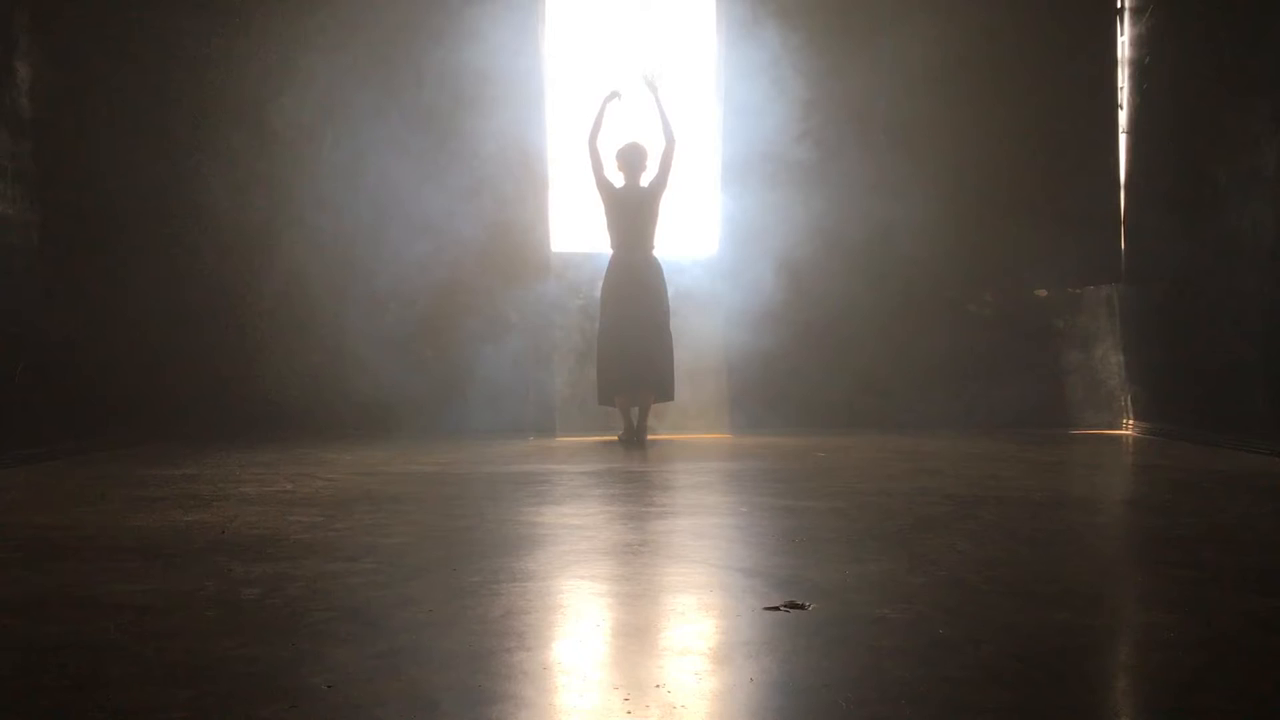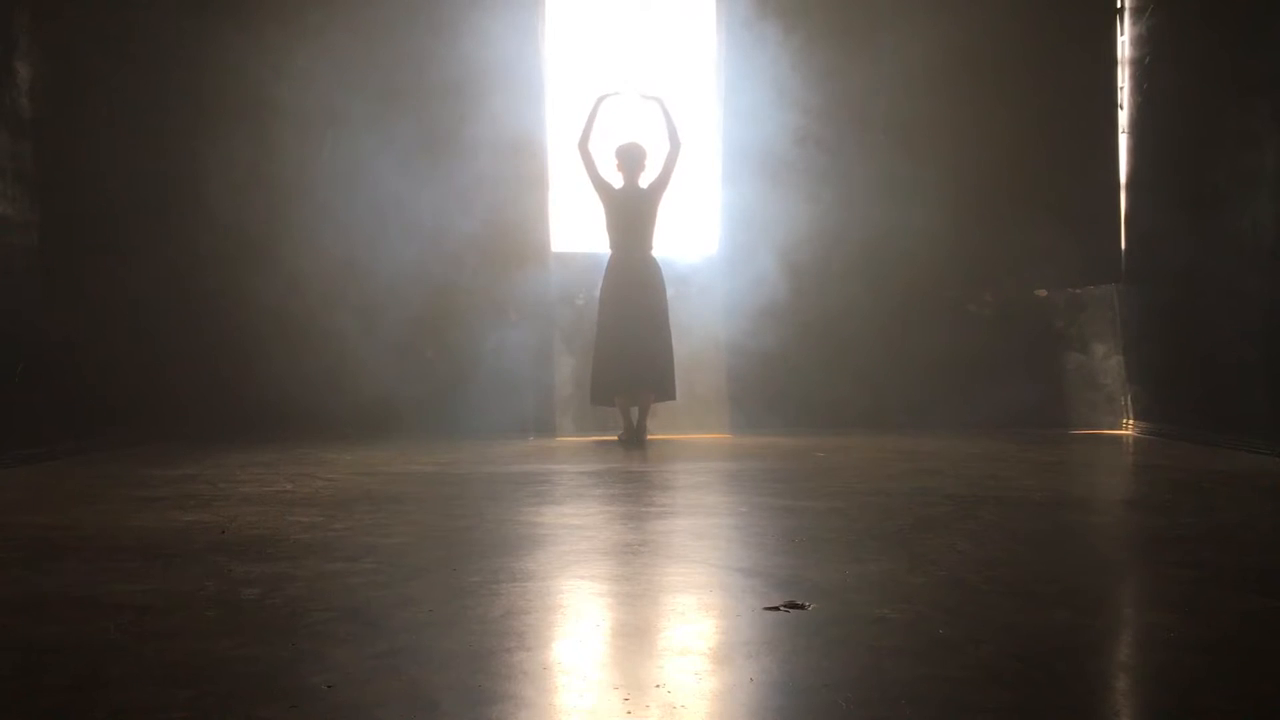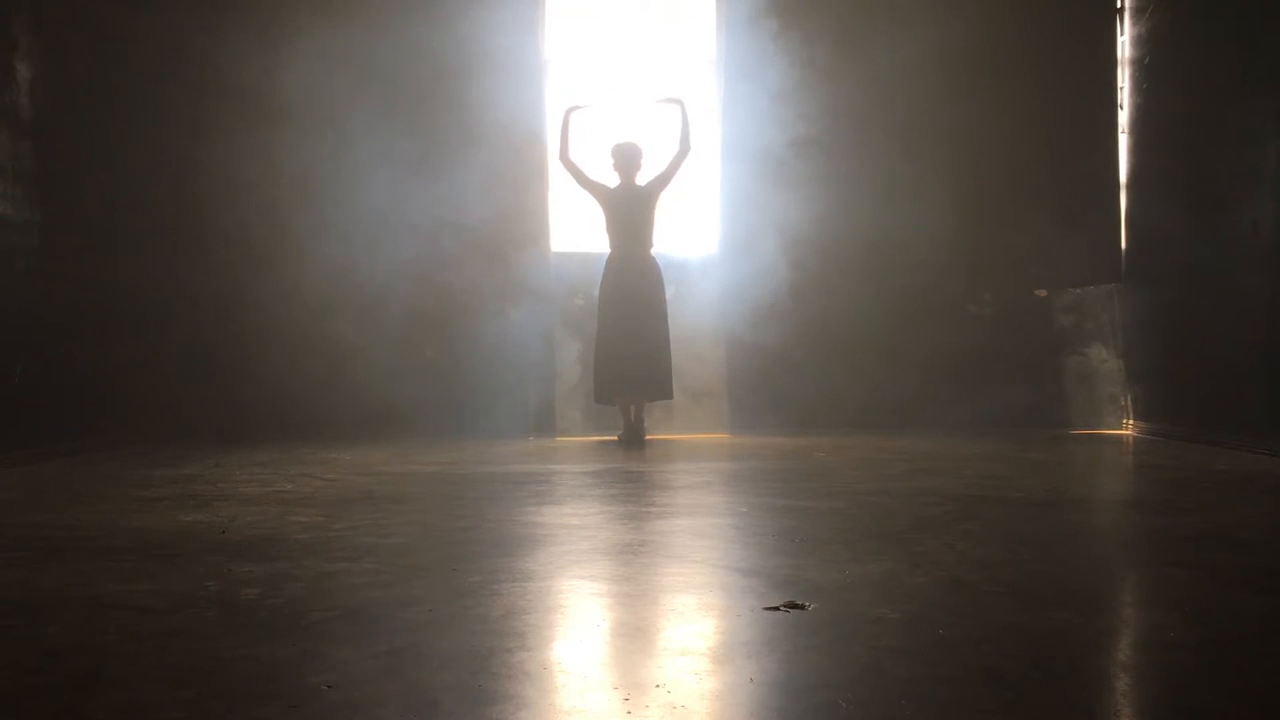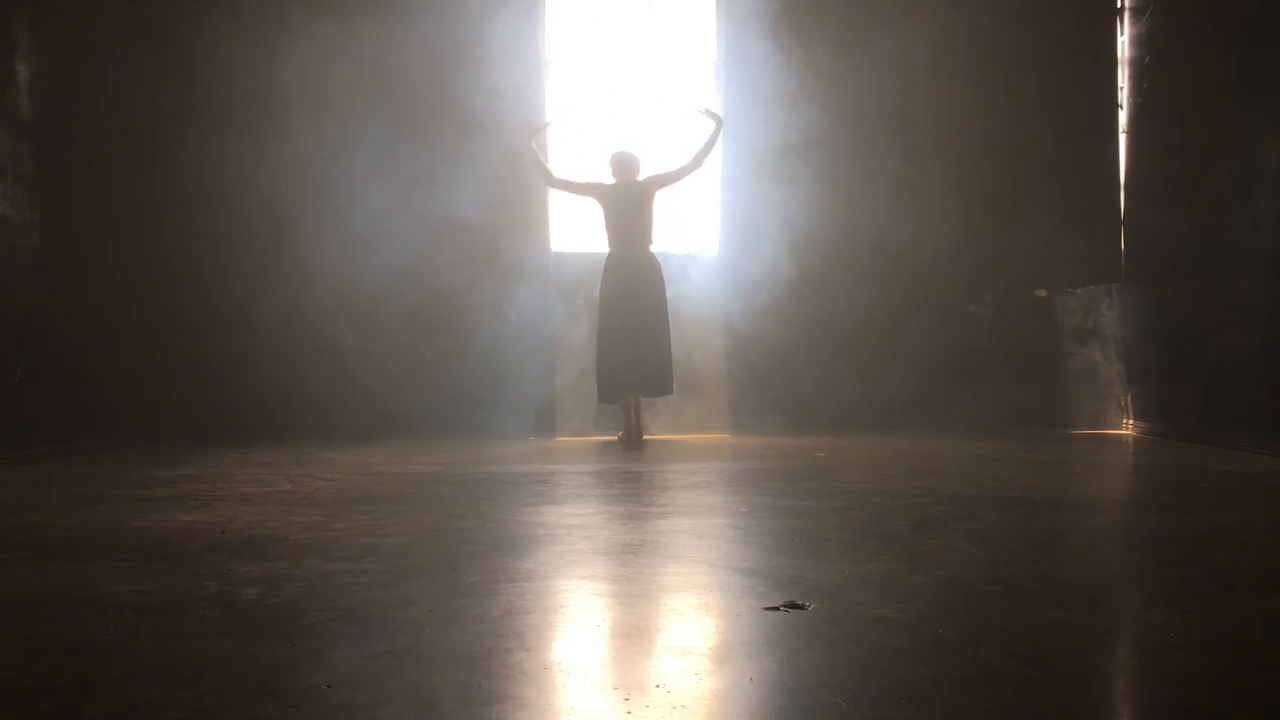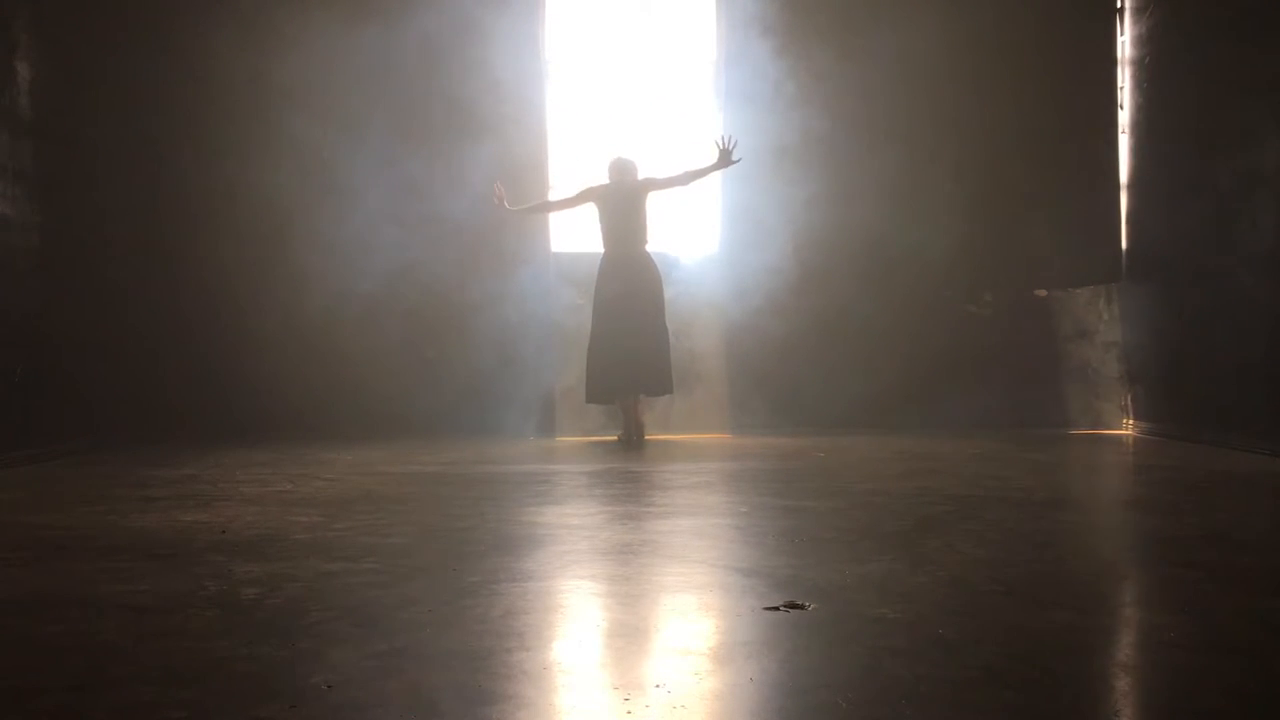
dt=1s
person 1, frame 1
left shoulder: (609, 194)
right shoulder: (654, 193)
left elbow: (591, 144)
right elbow: (671, 143)
left wrist: (606, 103)
right wrist: (656, 97)
left hip: (619, 276)
right hip: (648, 274)
left knee: (618, 351)
right knee: (650, 350)
left ankle: (628, 428)
right ankle: (641, 426)
person 1, frame 2
left shoulder: (608, 195)
right shoulder: (653, 194)
left elbow: (583, 147)
right elbow: (675, 145)
left wrist: (598, 104)
right wrist: (661, 105)
left hip: (618, 275)
right hip: (647, 274)
left knee: (617, 350)
right knee: (649, 350)
left ankle: (628, 427)
right ankle: (641, 425)
person 1, frame 3
left shoulder: (605, 195)
right shoulder: (650, 192)
left elbow: (565, 158)
right elbow: (684, 150)
left wrist: (568, 117)
right wrist: (682, 109)
left hip: (617, 273)
right hip: (646, 273)
left knee: (616, 347)
right knee: (647, 346)
left ankle: (628, 425)
right ankle: (639, 421)
person 1, frame 4
left shoulder: (603, 191)
right shoulder: (648, 187)
left elbow: (552, 180)
right elbow: (693, 164)
left wrist: (535, 144)
right wrist: (716, 127)
left hip: (617, 271)
right hip: (646, 270)
left knee: (618, 346)
right knee: (646, 343)
left ankle: (629, 425)
right ankle: (637, 422)
person 1, frame 5
left shoulder: (598, 192)
right shoulder: (642, 186)
left elbow: (551, 205)
right elbow: (682, 179)
left wrist: (511, 208)
right wrist: (718, 165)
left hip: (612, 271)
right hip: (642, 269)
left knee: (614, 344)
right knee: (645, 341)
left ankle: (629, 423)
right ankle: (635, 418)
